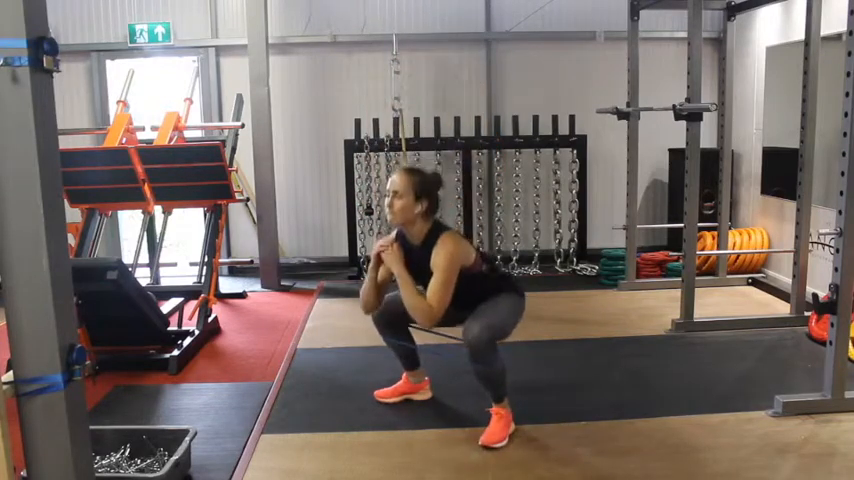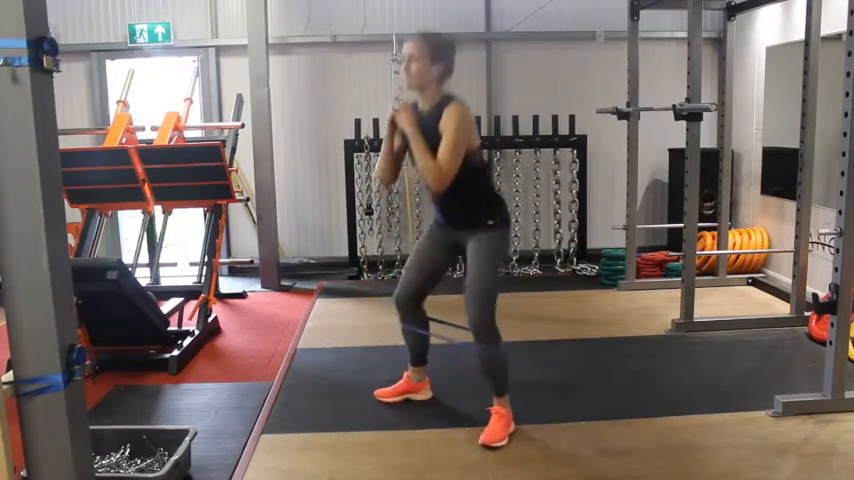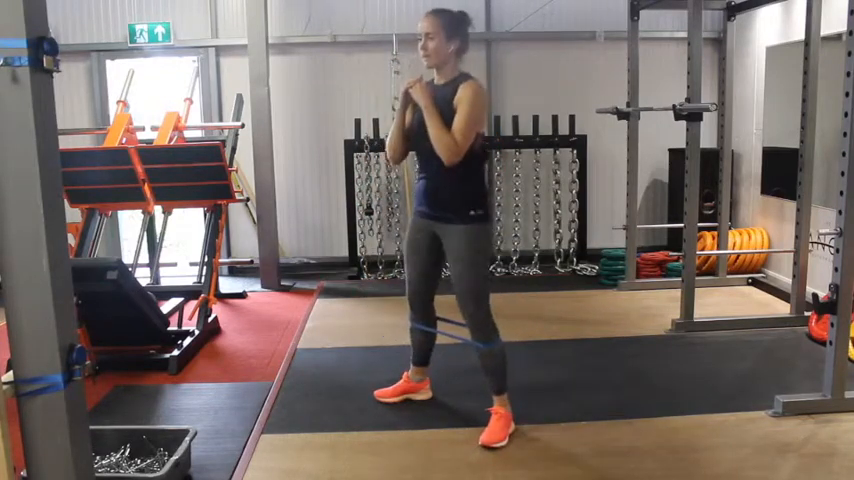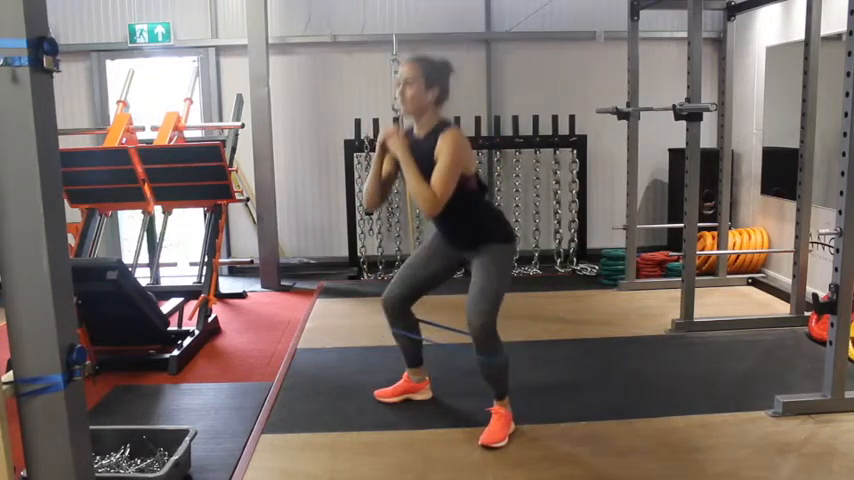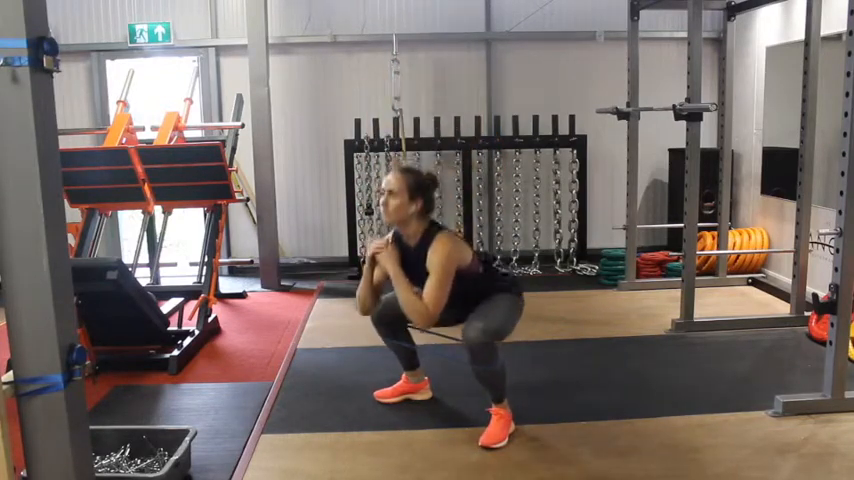
dt=0.5s
person 1, frame 1
left shoulder: (446, 246)
right shoulder: (398, 240)
left elbow: (428, 319)
right elbow: (367, 307)
left wrist: (397, 268)
right wrist: (375, 264)
left hip: (501, 298)
right hip: (458, 301)
left knee: (477, 335)
right knee: (384, 314)
left ankle: (502, 411)
right ankle: (416, 381)
person 1, frame 2
left shoulder: (455, 113)
right shoulder: (410, 114)
left elbow: (437, 181)
right elbow: (385, 179)
left wrist: (411, 131)
right wrist: (393, 133)
left hip: (486, 225)
right hip: (446, 223)
left knee: (478, 317)
right knee: (405, 297)
left ankle: (502, 410)
right ankle: (417, 380)
person 1, frame 3
left shoulder: (469, 91)
right shoulder: (423, 92)
left elbow: (451, 154)
right elbow: (395, 155)
left wrist: (426, 105)
right wrist: (404, 106)
left hip: (465, 218)
right hip: (425, 214)
left knee: (474, 311)
right knee: (417, 298)
left ankle: (502, 409)
right ankle: (417, 380)
person 1, frame 4
left shoulder: (450, 139)
right shoulder: (404, 140)
left elbow: (430, 206)
right elbow: (371, 202)
left wrist: (402, 154)
right wrist: (382, 154)
left hip: (490, 242)
right hip: (448, 240)
left knee: (479, 323)
right knee: (393, 300)
left ankle: (502, 410)
right ankle: (416, 380)
person 1, frame 5
left shoulder: (442, 245)
right shoulder: (395, 240)
left elbow: (425, 319)
right elbow: (364, 307)
left wrist: (392, 268)
right wrist: (370, 262)
left hip: (499, 297)
right hip: (457, 300)
left knee: (476, 336)
right knee: (382, 314)
left ankle: (502, 412)
right ankle: (415, 380)
